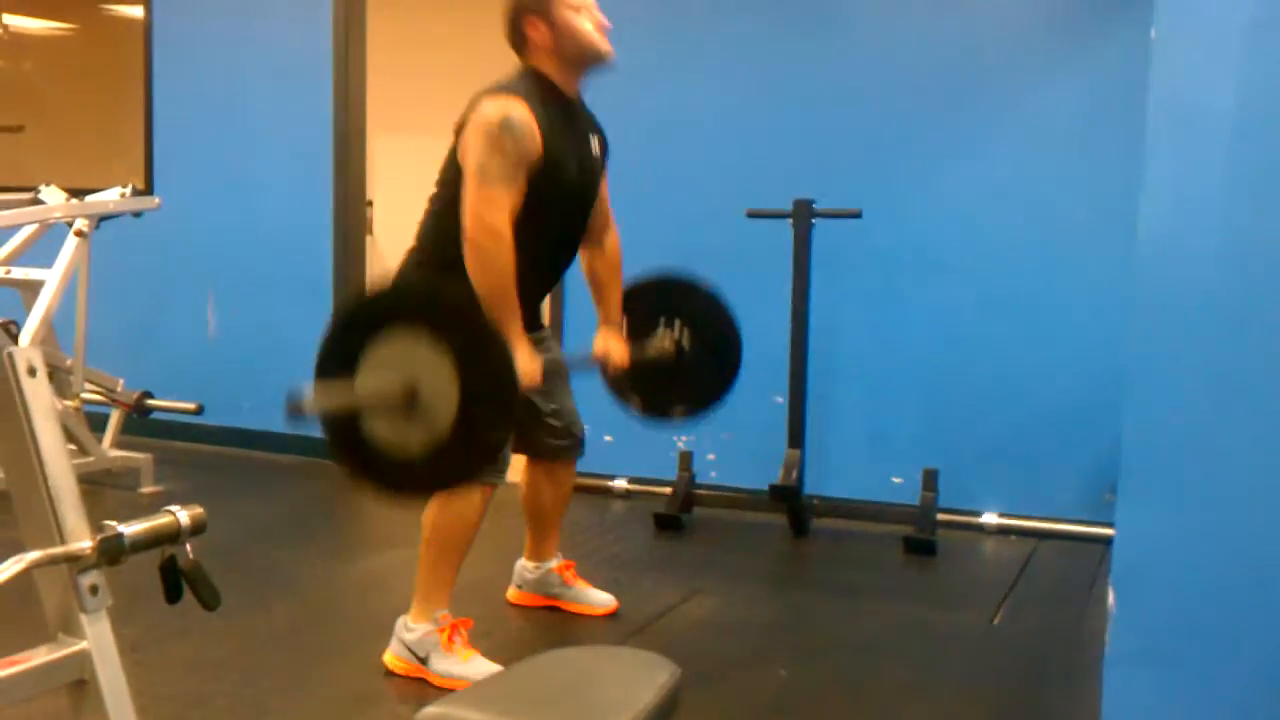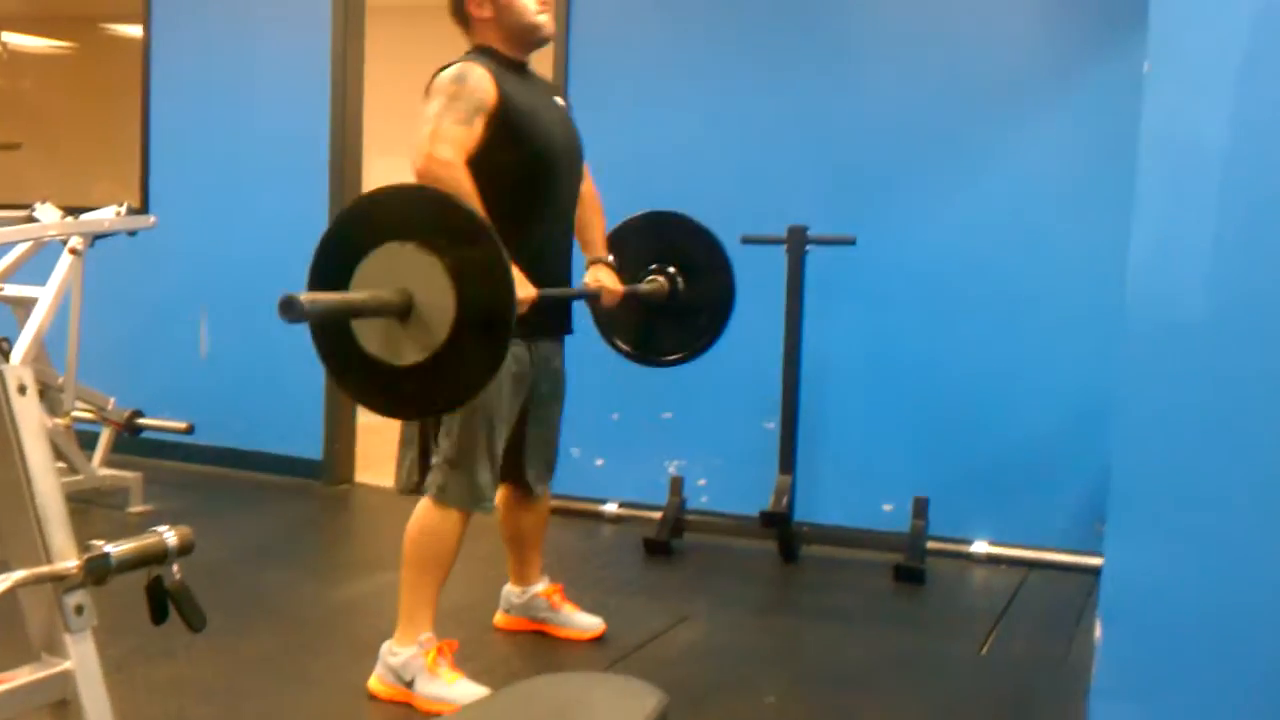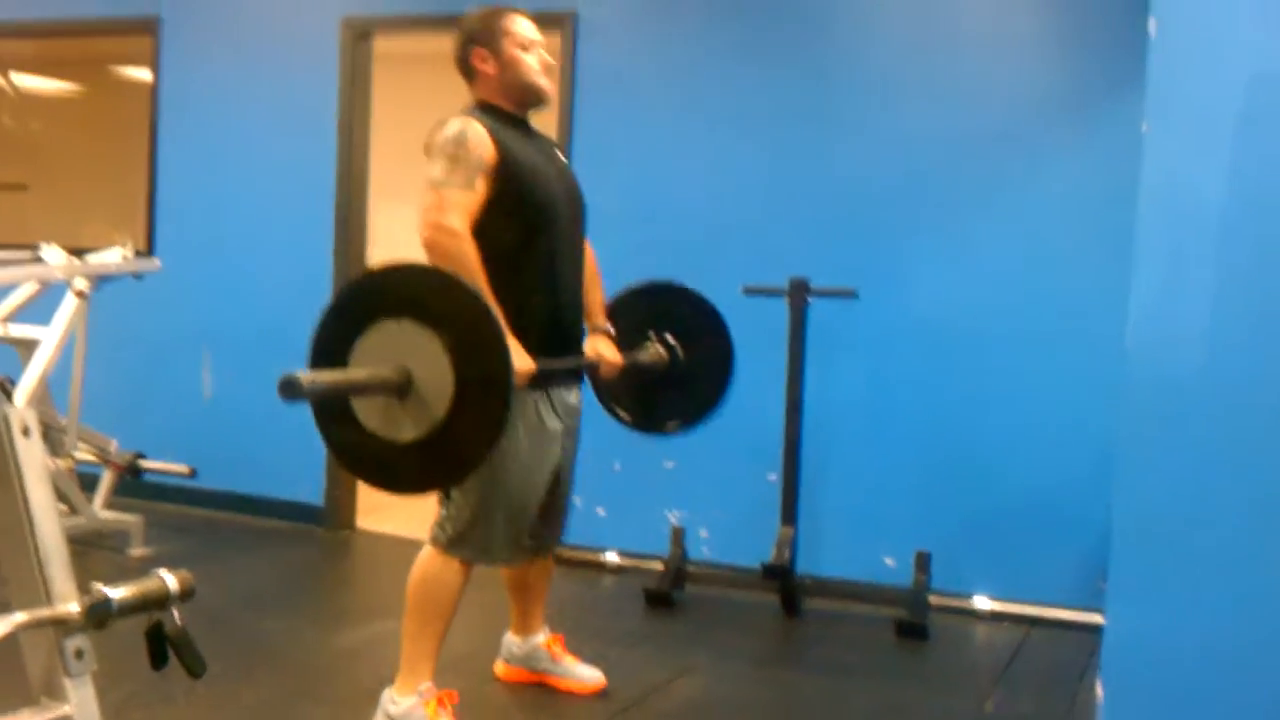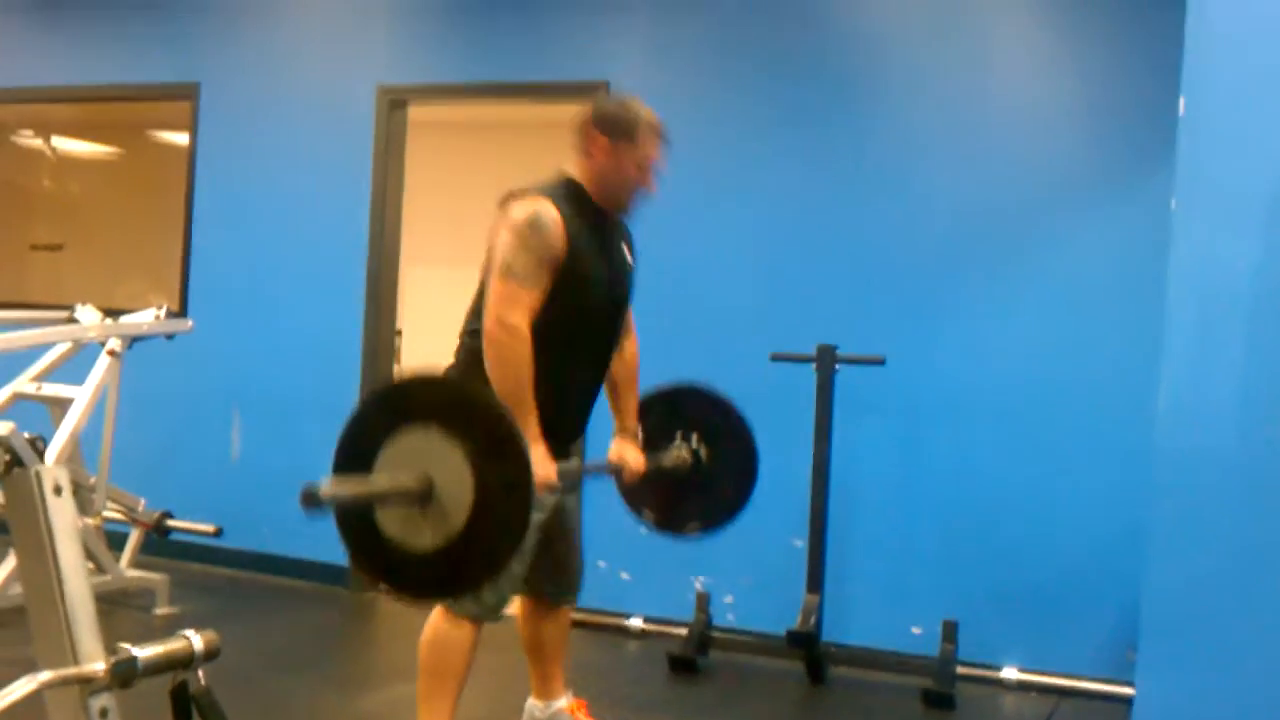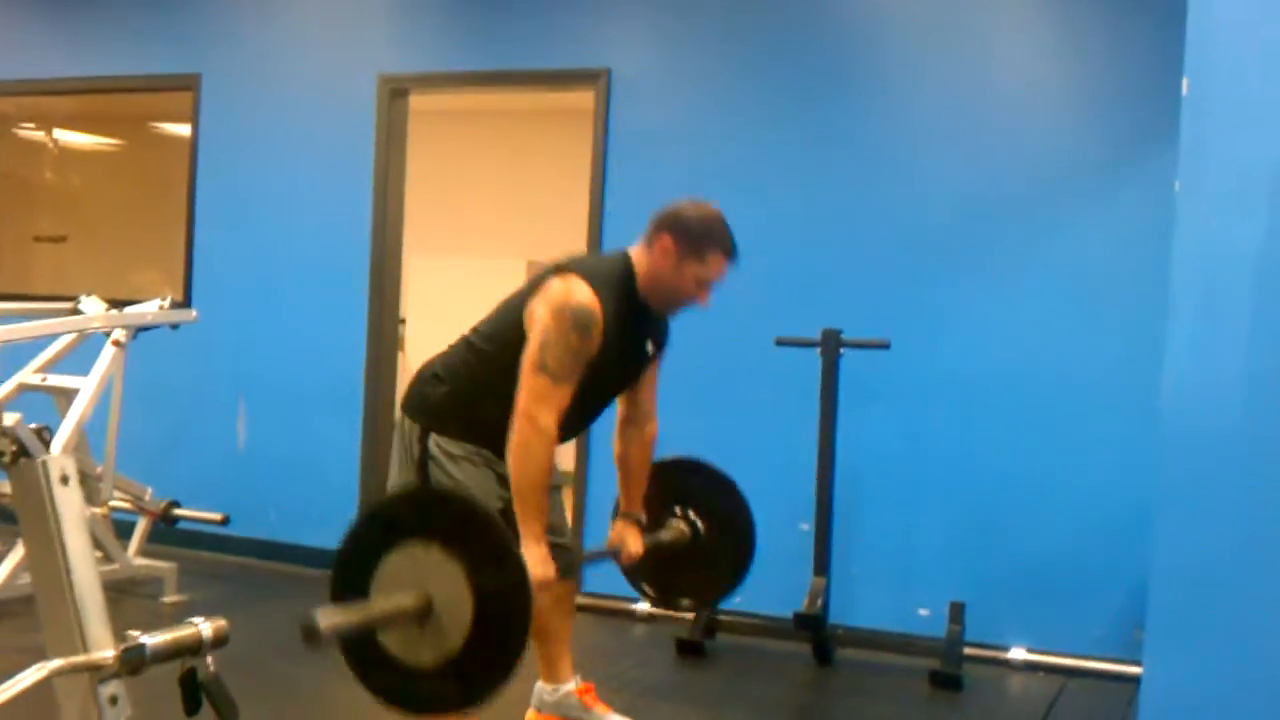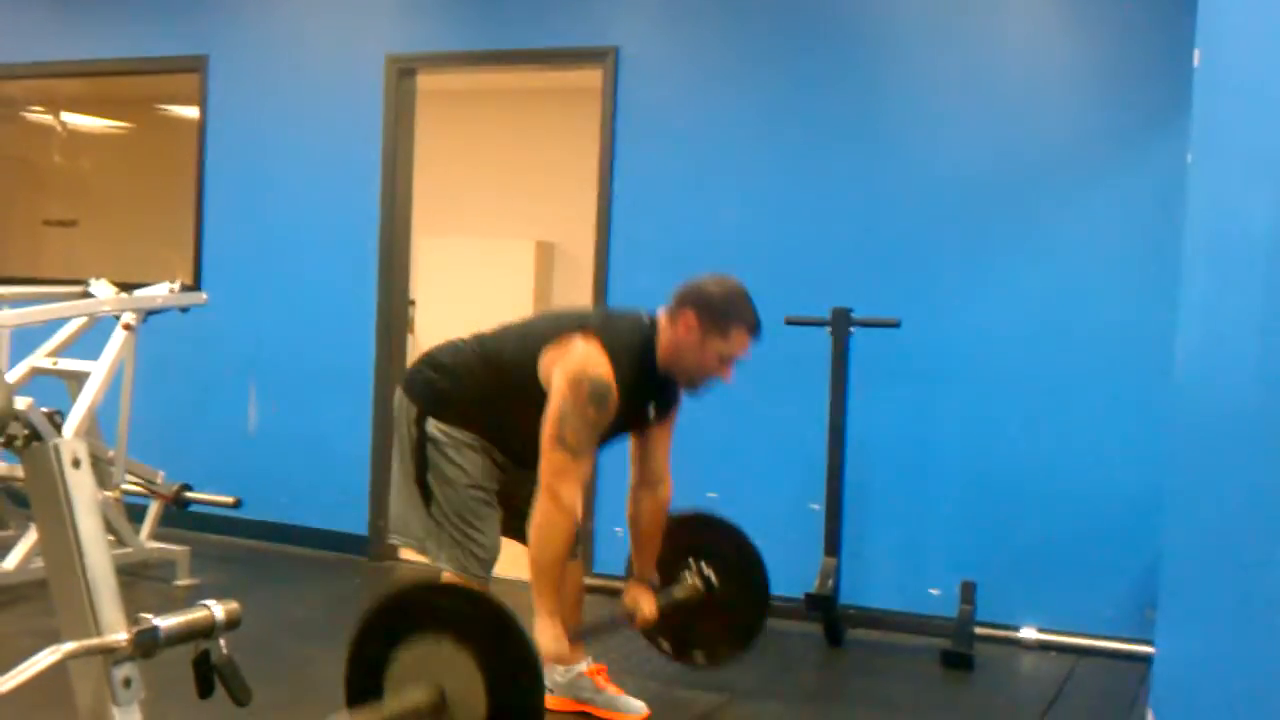
dt=0.3s
person 1, frame 1
left shoulder: (586, 127)
right shoulder: (511, 114)
left elbow: (600, 233)
right elbow: (486, 227)
left wrist: (611, 327)
right wrist: (509, 346)
left hip: (509, 312)
left knee: (562, 439)
left ankle: (540, 571)
right ankle: (420, 631)
person 1, frame 2
left shoulder: (542, 89)
right shoulder: (470, 79)
left elbow: (576, 179)
right elbow: (436, 161)
left wrist: (599, 260)
left hip: (542, 311)
left knee: (532, 469)
right knee: (458, 479)
left ankle: (527, 594)
right ankle: (406, 655)
person 1, frame 3
left shoulder: (543, 147)
right shoulder: (468, 135)
left elbow: (575, 247)
right elbow: (444, 230)
left wrist: (599, 333)
right wrist: (498, 343)
left hip: (557, 370)
right hip: (503, 370)
left knee: (542, 524)
right knee: (465, 532)
left ankle: (526, 643)
person 1, frame 4
left shoulder: (615, 235)
right shoulder: (539, 217)
left elbow: (620, 341)
right elbow: (506, 323)
left wrist: (628, 434)
right wrist: (527, 446)
left hip: (553, 442)
left knee: (554, 583)
right knee: (472, 591)
person 1, frame 5
left shoulder: (651, 322)
right shoulder: (581, 301)
left elbow: (639, 424)
right elbow: (535, 419)
left wrist: (630, 516)
right wrist: (528, 540)
left hip: (513, 444)
right hip: (450, 428)
left knee: (556, 565)
person 1, frame 6
left shoulder: (663, 380)
right shoulder: (597, 367)
left elbow: (652, 487)
right elbow: (557, 495)
left wrist: (644, 582)
right wrist: (545, 619)
left hip: (503, 421)
right hip: (443, 413)
left knee: (566, 538)
right knee: (469, 559)
left ankle: (571, 676)
